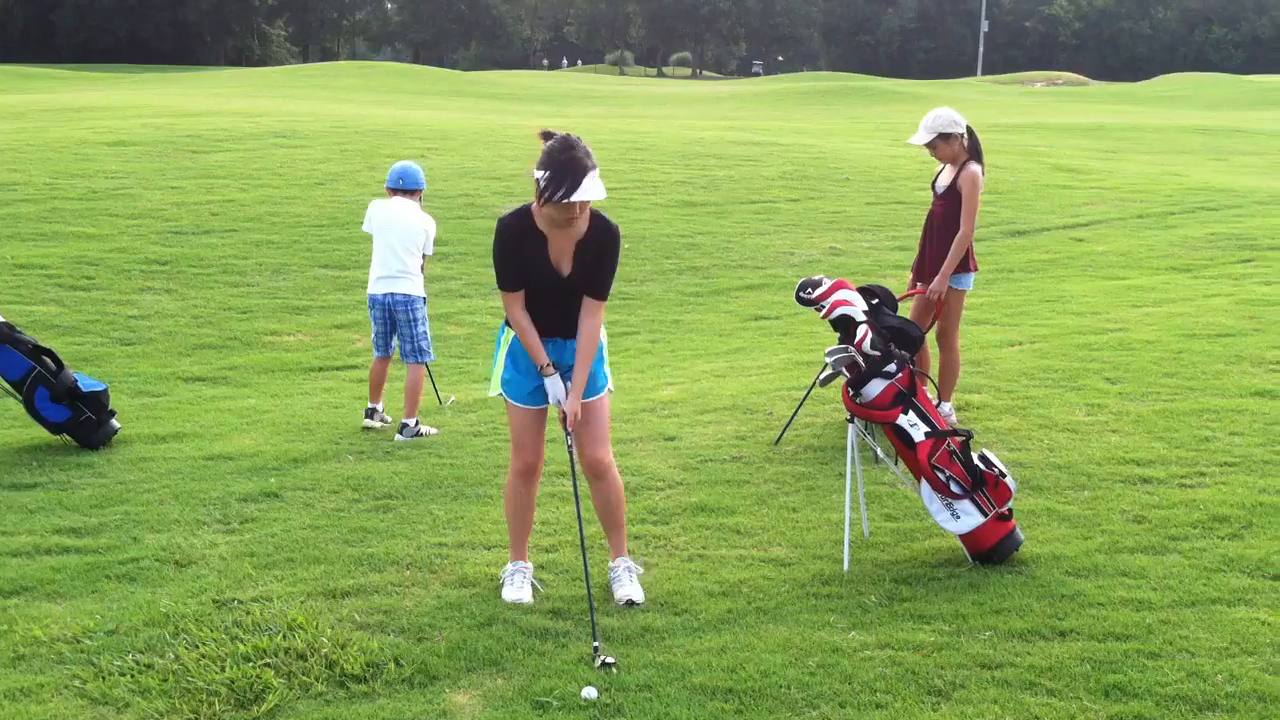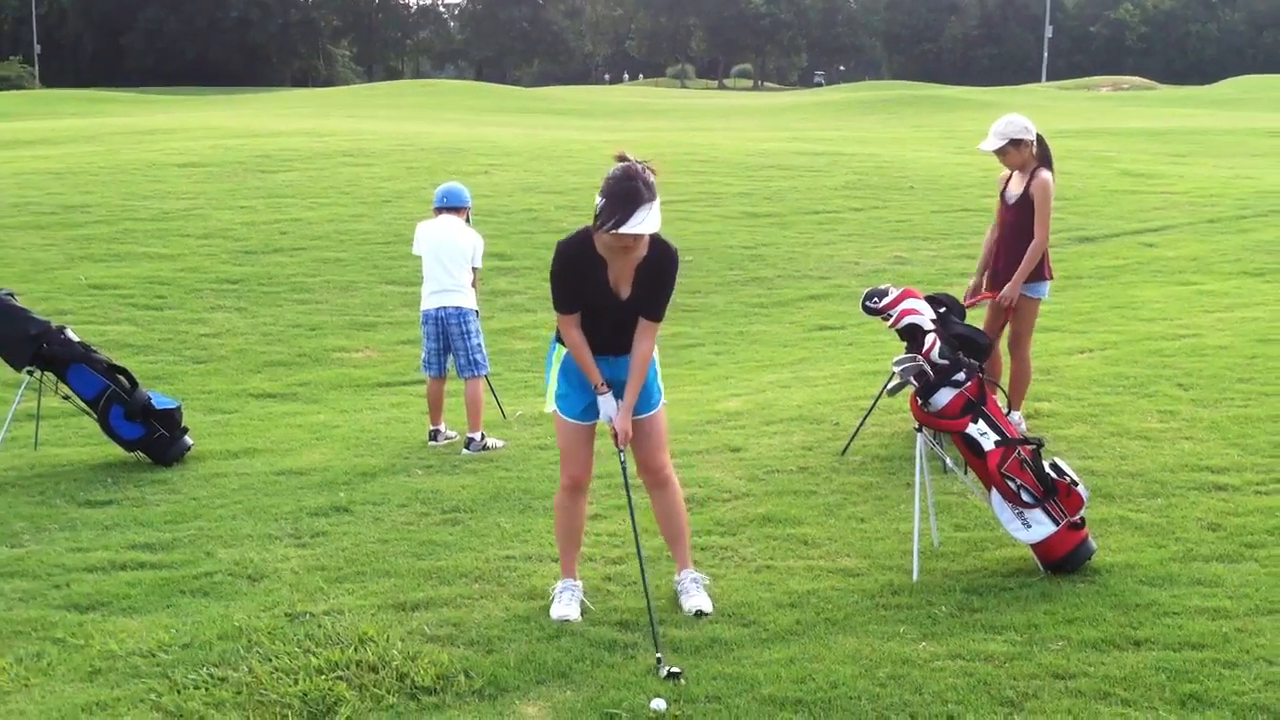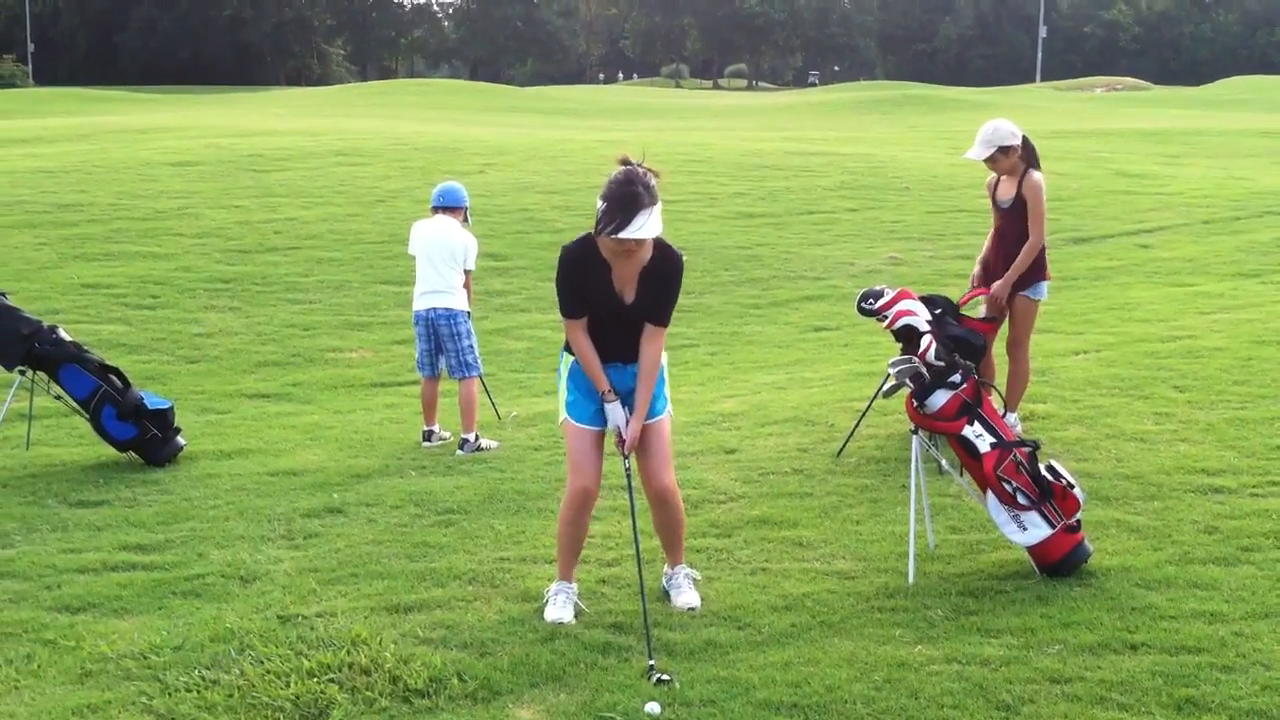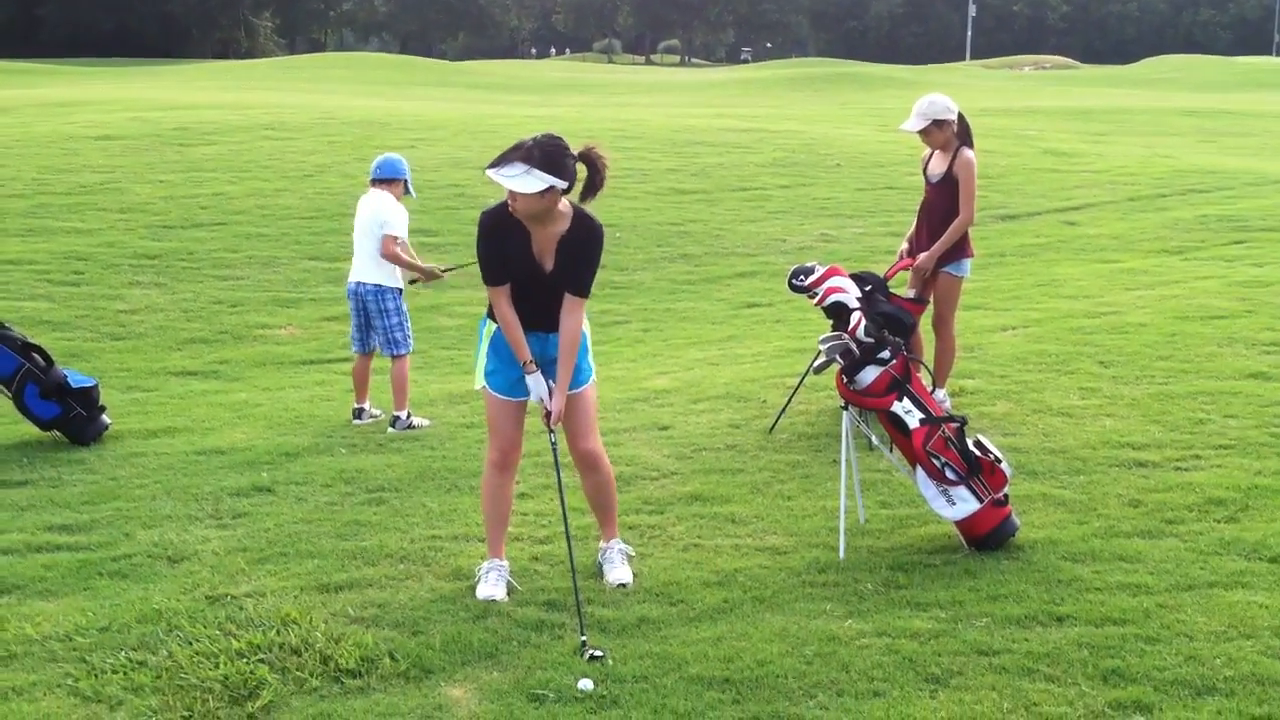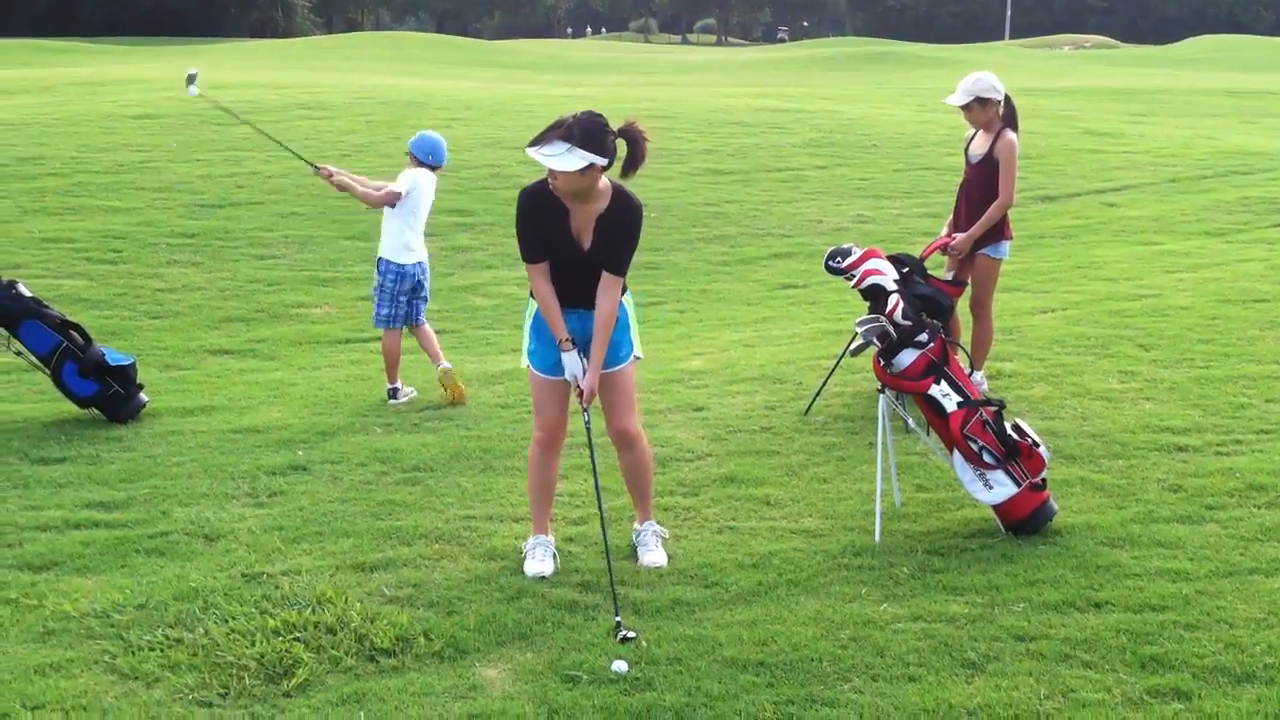
dt=1s
person 1, frame 1
left shoulder: (604, 234)
right shoulder: (513, 229)
left elbow: (591, 312)
right elbow: (514, 306)
left wrist: (576, 390)
right wrist: (547, 372)
left hip: (583, 349)
right hip: (526, 349)
left knee: (599, 461)
right knee: (526, 463)
left ankle: (621, 563)
right ankle: (518, 565)
person 1, frame 2
left shoulder: (663, 257)
right shoulder: (571, 252)
left elbow: (645, 334)
right elbow: (570, 327)
left wrist: (628, 407)
right wrist: (601, 391)
left hip: (635, 364)
right hip: (579, 365)
left knee: (659, 471)
right knee: (575, 478)
left ankle: (687, 576)
right ankle: (568, 583)
person 1, frame 3
left shoulder: (668, 262)
right shoulder: (576, 257)
left elbow: (653, 339)
right elbow: (577, 333)
left wrist: (639, 415)
right wrist: (609, 398)
left hip: (643, 373)
right hip: (588, 373)
left knee: (662, 486)
right knee: (583, 487)
left ankle: (677, 572)
right ankle: (563, 585)
person 1, frame 4
left shoulder: (587, 231)
right shoulder: (494, 223)
left elbow: (572, 310)
right elbow: (501, 301)
left wrist: (561, 388)
right wrist: (529, 370)
left hip: (564, 340)
right hip: (508, 341)
left knee: (589, 451)
right knee: (502, 454)
left ankle: (612, 545)
right ankle: (494, 563)
person 1, frame 5
left shoulder: (626, 209)
right shoulder: (534, 200)
left elbow: (608, 289)
right elbow: (539, 278)
left wrist: (595, 367)
right wrist: (565, 346)
left hip: (608, 318)
right hip: (552, 319)
left knee: (626, 429)
right knee: (548, 433)
left ankle: (646, 527)
right ankle: (540, 538)
person 2, frame 1
left shoulder: (970, 173)
right shoulder: (944, 169)
left elbow: (966, 231)
left wrist: (944, 276)
right wrist: (918, 267)
left hip: (954, 267)
right hip: (931, 262)
left knee: (945, 336)
left ankle: (944, 407)
person 2, frame 2
left shoulder: (1041, 180)
right shoulder: (1007, 178)
left elbow: (1040, 239)
left wrist: (1016, 282)
right wrist: (979, 275)
left hip: (1029, 274)
right hip: (1002, 270)
left knee: (1018, 344)
right knee: (987, 340)
left ankle: (1015, 415)
person 2, frame 3
left shoulder: (1032, 182)
right shoulder: (993, 183)
left elbow: (1036, 238)
left wrist: (1008, 281)
right wrist: (980, 264)
left hip: (1026, 275)
right hip: (997, 270)
left knee: (1016, 346)
left ankle: (1011, 416)
person 2, frame 4
left shoulder: (964, 159)
right shoulder: (928, 156)
left elbow: (966, 216)
left wrist: (935, 253)
right wrist: (908, 240)
left hip: (950, 253)
right hip: (924, 249)
left knee: (941, 323)
left ankle: (939, 392)
person 2, frame 5
left shoulder: (1006, 141)
right shoulder: (971, 137)
left elbow: (1005, 199)
left wrist: (971, 234)
right wrist: (950, 225)
left hip: (990, 235)
right hip: (963, 232)
left knee: (979, 306)
left ankle: (977, 375)
person 3, frame 1
left shoulder: (376, 208)
right shoulder: (426, 221)
right elbow: (423, 263)
left hip: (378, 291)
right hip: (408, 293)
left knee: (382, 354)
right knee: (416, 360)
left ankle: (373, 410)
right ankle: (409, 425)
person 3, frame 2
left shoulder: (424, 229)
right shoulder: (472, 236)
right elbow: (474, 278)
left hip: (431, 308)
right hip: (461, 307)
left knee: (436, 374)
right knee: (474, 374)
left ankle: (437, 430)
right ankle: (475, 438)
person 3, frame 3
left shoulder: (419, 229)
right shoulder: (466, 238)
right elbow: (467, 281)
right wrist: (466, 309)
left hip: (422, 308)
right hip: (452, 309)
left knee: (429, 375)
right knee: (468, 375)
left ankle: (431, 431)
right ankle: (469, 439)
person 3, frame 4
left shoulder: (364, 202)
right shoulder: (394, 209)
right elbow: (388, 251)
left wrist: (417, 263)
right wrist: (422, 270)
left hip: (357, 284)
right hip: (383, 287)
left knee: (363, 351)
right knee: (400, 353)
left ankle: (361, 408)
right ankle: (401, 417)
person 3, frame 5
left shoulder: (413, 177)
right shoulder: (427, 182)
left elbow: (380, 198)
right elbow: (383, 189)
left wrist: (344, 182)
right wrist: (341, 175)
left hip: (395, 264)
right hip: (418, 264)
left knee: (391, 328)
right knee: (418, 321)
left ankle: (395, 388)
right ankle: (442, 365)
